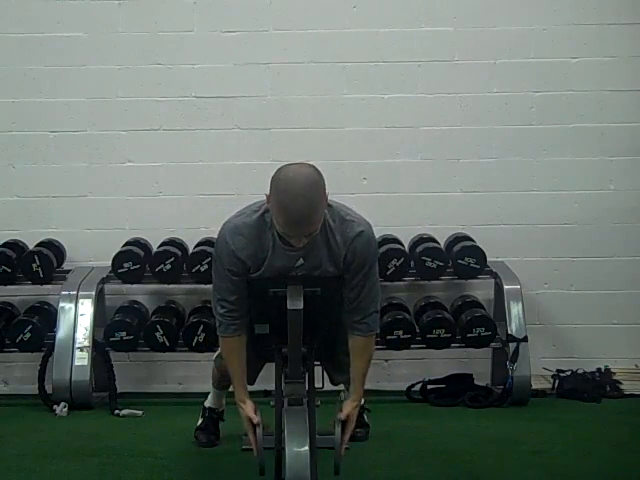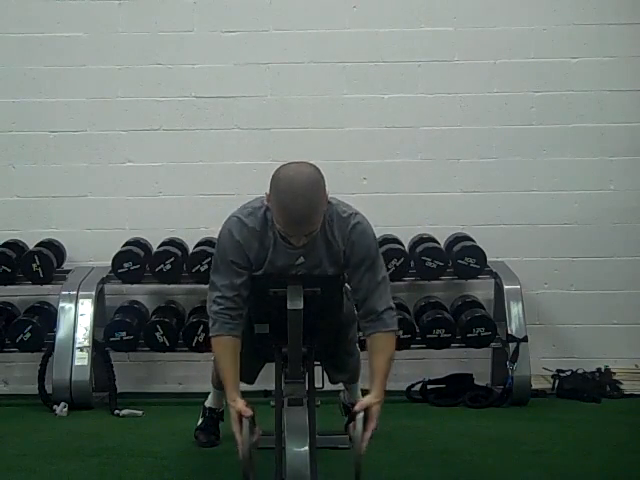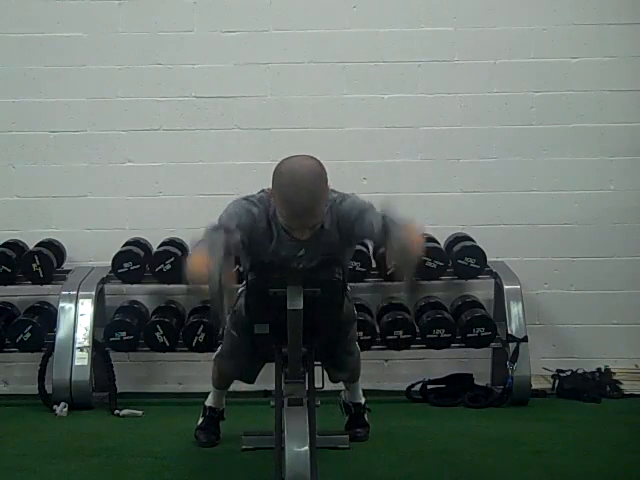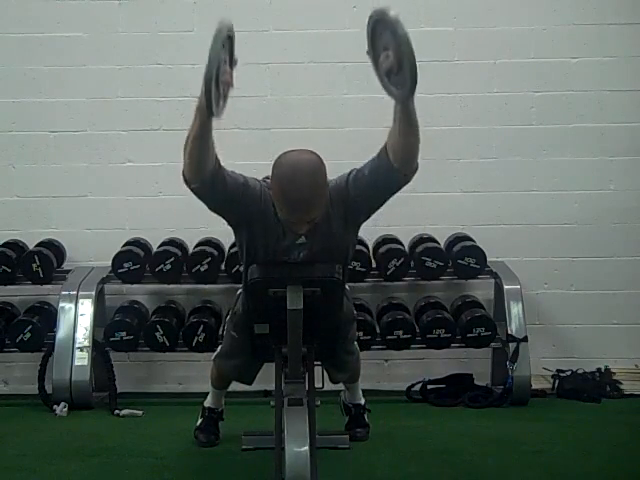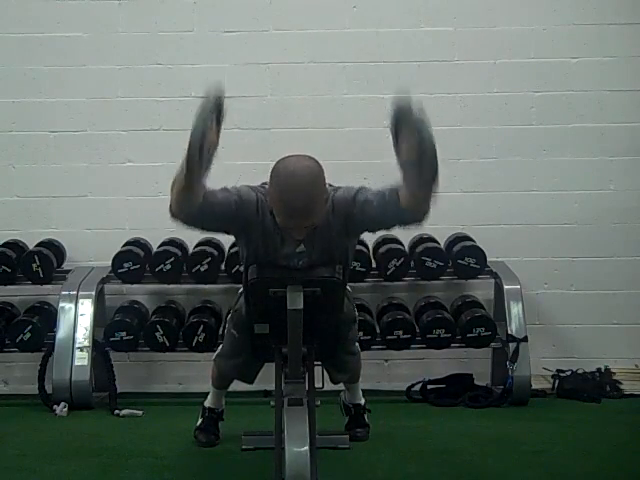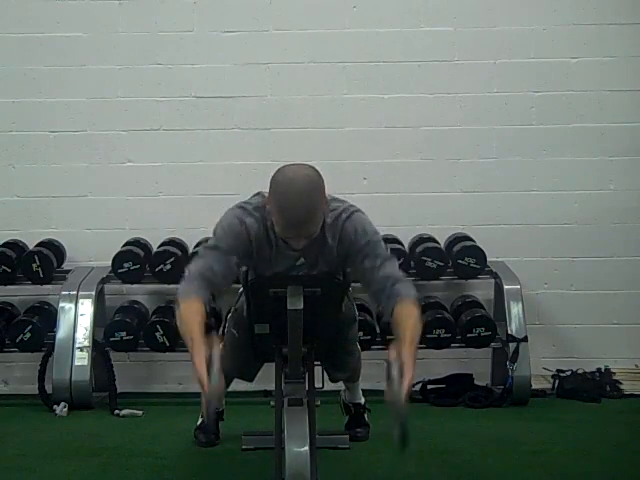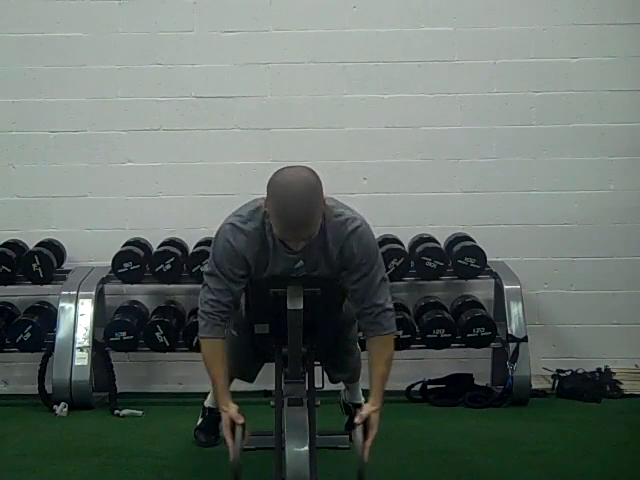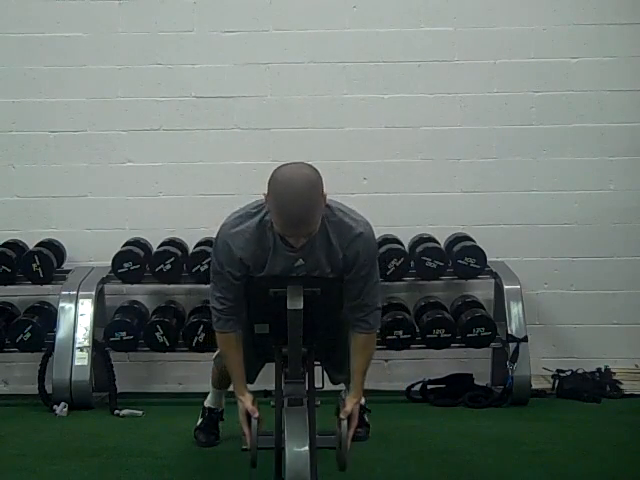
dt=0.3s
person 1, frame 1
left shoulder: (356, 235)
right shoulder: (236, 235)
left elbow: (363, 319)
right elbow: (230, 318)
left wrist: (356, 396)
right wrist: (242, 396)
left knee: (346, 362)
right knee: (230, 361)
left ankle: (350, 398)
right ankle: (214, 406)
person 1, frame 2
left shoulder: (353, 228)
right shoulder: (240, 229)
left elbow: (378, 310)
right elbow: (225, 312)
left wrist: (377, 391)
right wrist: (232, 396)
left knee: (345, 363)
right knee: (232, 359)
left ankle: (352, 399)
right ankle: (214, 405)
person 1, frame 3
left shoulder: (346, 210)
right shoulder: (246, 213)
left elbow: (390, 229)
right elbow: (202, 256)
left wrist: (405, 242)
right wrist: (213, 270)
left knee: (346, 361)
right knee: (229, 361)
left ankle: (354, 401)
right ankle: (214, 406)
person 1, frame 4
left shoulder: (346, 199)
right shoulder: (249, 202)
left elbow: (402, 167)
right elbow: (197, 177)
left wrist: (404, 100)
right wrist: (205, 109)
left knee: (346, 366)
right knee: (228, 365)
left ankle: (354, 401)
right ankle: (213, 405)
person 1, frame 5
left shoulder: (346, 209)
right shoulder: (248, 208)
left elbow: (411, 209)
right elbow: (183, 209)
left wrist: (415, 168)
right wrist: (195, 161)
left knee: (346, 366)
right knee: (230, 365)
left ankle: (354, 401)
right ankle: (213, 406)
person 1, frame 6
left shoulder: (350, 223)
right shoulder: (242, 221)
left elbow: (393, 287)
right elbow: (196, 283)
left wrist: (407, 351)
right wrist: (198, 348)
left knee: (346, 361)
right knee: (230, 361)
left ankle: (354, 401)
right ankle: (214, 407)
person 1, frame 7
left shoulder: (352, 232)
right shoulder: (236, 233)
left elbow: (378, 314)
right elbow: (212, 314)
left wrist: (376, 399)
right wrist: (224, 401)
left knee: (346, 362)
right knee: (231, 358)
left ankle: (353, 400)
right ankle: (211, 405)
person 1, frame 8
left shoulder: (355, 234)
right shoulder: (235, 235)
left elbow: (364, 316)
right elbow: (226, 314)
left wrist: (356, 392)
right wrist: (241, 390)
left knee: (345, 364)
right knee: (228, 359)
left ankle: (357, 404)
right ankle: (212, 406)
